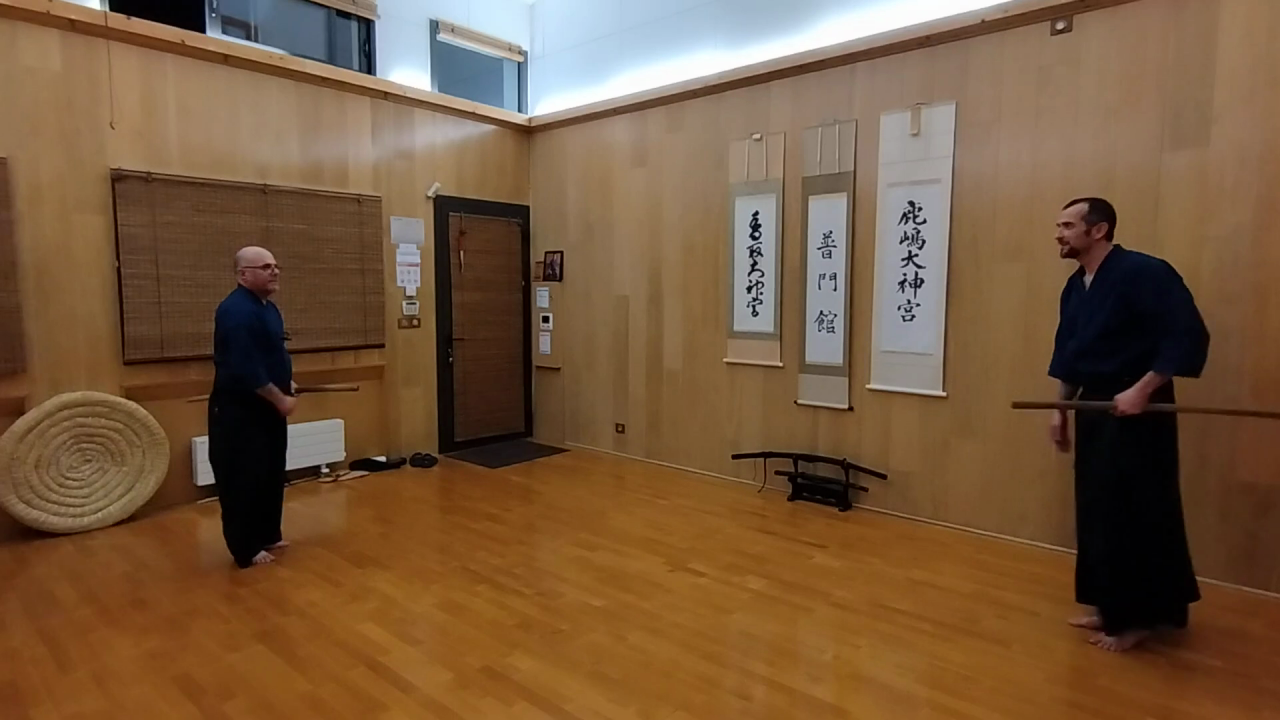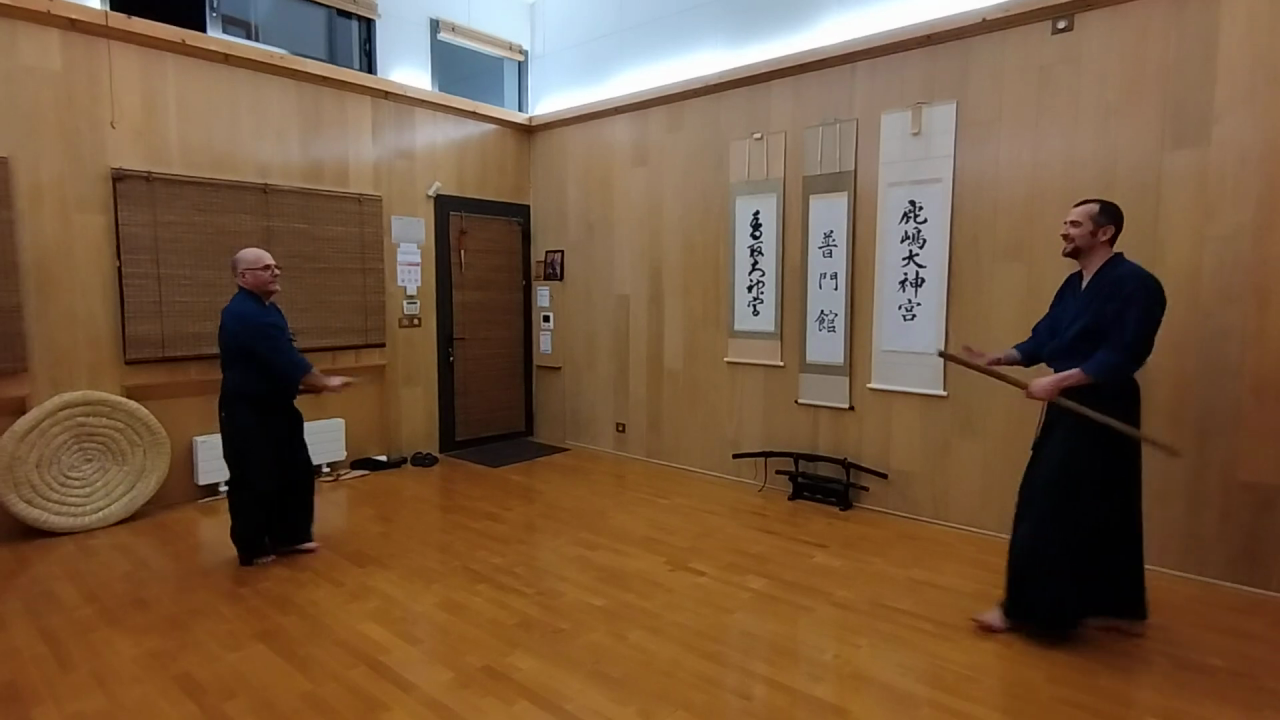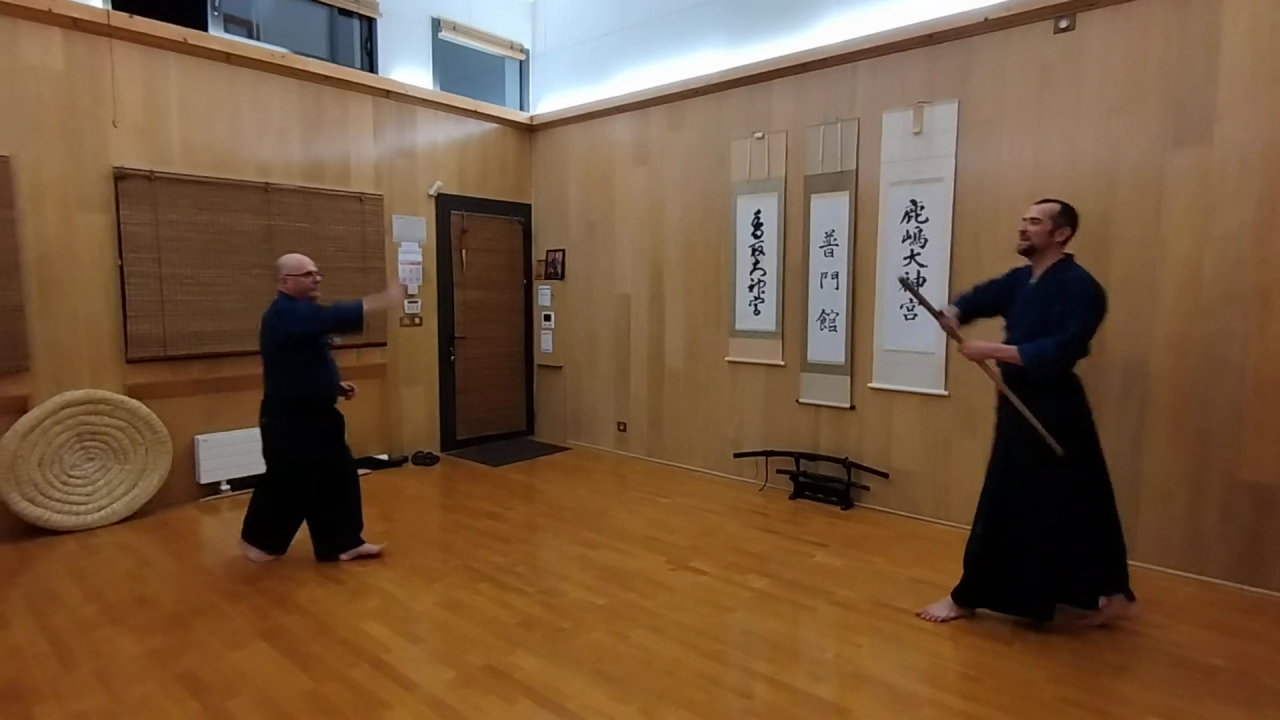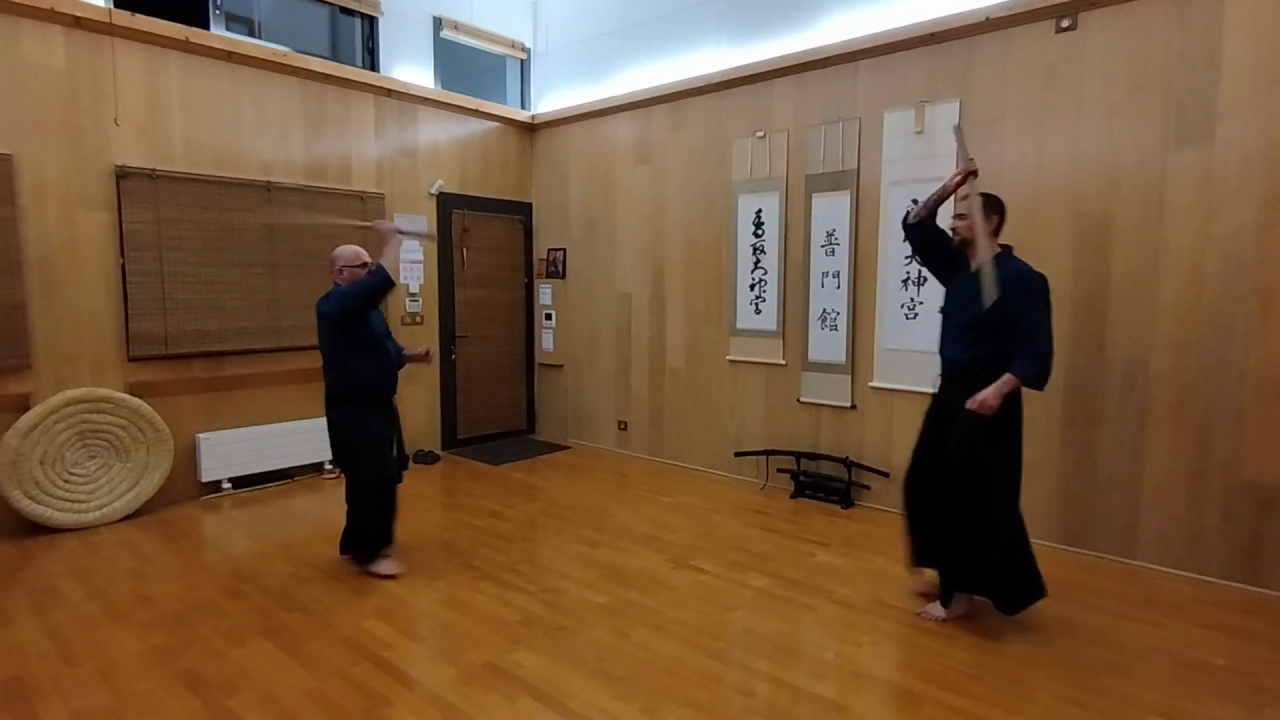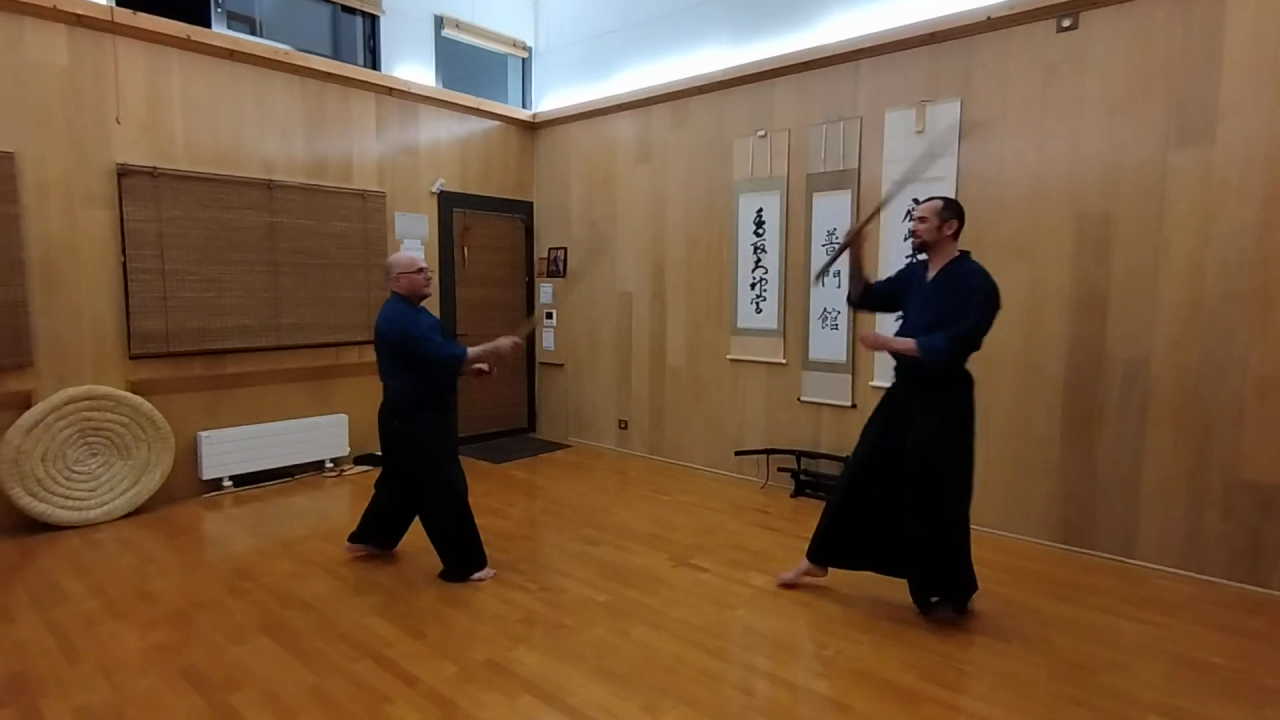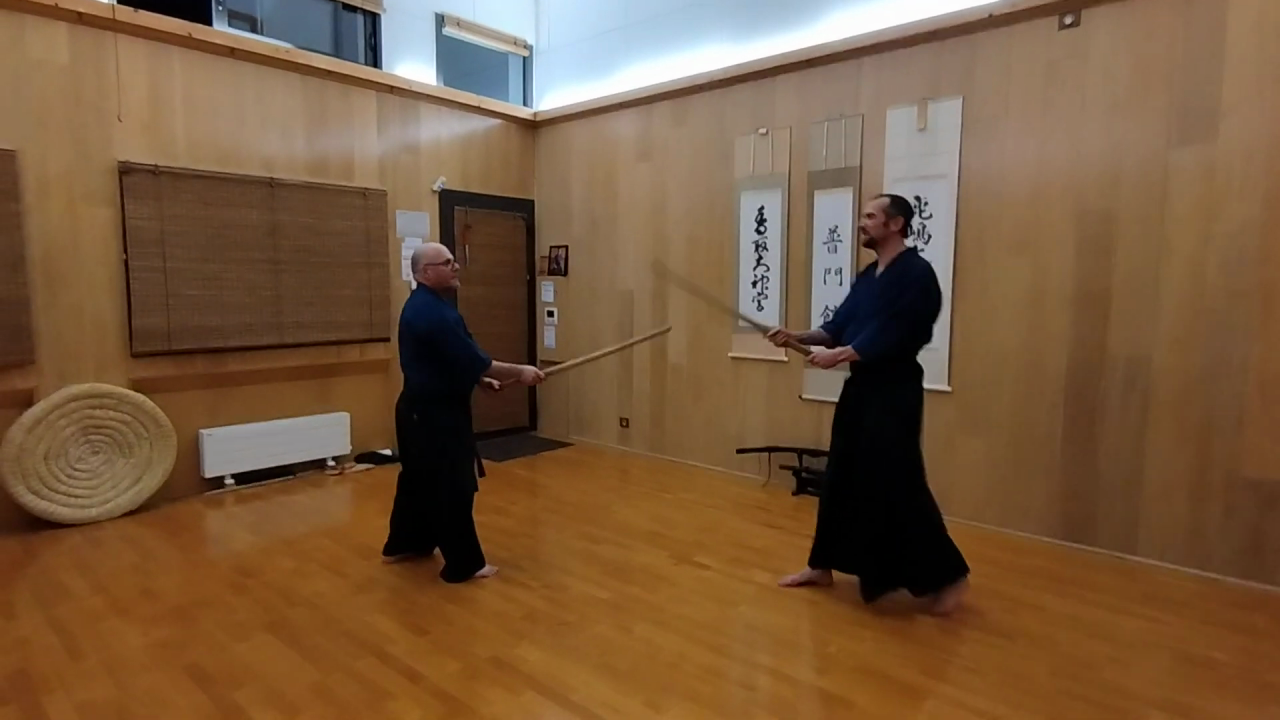
dt=0.4s
person 1, frame 1
left shoulder: (1145, 273)
right shoulder: (1075, 287)
left elbow: (1188, 338)
right elbow: (1068, 355)
left wrist: (1142, 389)
right wrist: (1061, 408)
left hip: (1137, 409)
right hip: (1096, 406)
left knee: (1130, 511)
right knee: (1097, 506)
left ankle: (1132, 618)
right ankle: (1110, 606)
person 1, frame 2
left shoulder: (1135, 284)
right shoulder: (1073, 285)
left elbow: (1122, 355)
right elbow: (1044, 340)
left wrist: (1057, 381)
right wrist: (997, 359)
left hip: (1102, 411)
right hip: (1068, 406)
left knee: (1056, 507)
right knee: (1099, 512)
left ankle: (1022, 609)
right ankle: (1118, 609)
person 1, frame 3
left shoulder: (1079, 287)
right shoulder: (1019, 280)
left elbow: (1059, 351)
right elbow: (978, 301)
left wrist: (992, 350)
right wrist: (954, 315)
left hip: (1051, 408)
right hip: (1021, 403)
left knee: (1006, 502)
right knee: (1070, 504)
left ankle: (968, 597)
right ankle: (1107, 595)
person 1, frame 4
left shoulder: (1021, 279)
right shoulder: (956, 265)
left elbow: (1036, 351)
right elbow: (916, 229)
left wrist: (1000, 389)
right wrist: (945, 191)
left hip: (986, 403)
right hip: (950, 395)
left knee: (977, 499)
right knee: (924, 484)
left ankle: (960, 591)
right ankle: (953, 582)
person 1, frame 5
left shoulder: (974, 282)
right shoulder: (914, 276)
left elbow: (953, 344)
right elbow: (864, 297)
left wrist: (889, 342)
right wrist: (855, 254)
left hip: (942, 402)
right hip: (903, 394)
left knee: (935, 497)
right knee: (861, 477)
left ankle: (951, 593)
right ankle: (818, 560)
person 1, frame 6
left shoulder: (916, 274)
right shoulder: (868, 276)
left elbow: (890, 335)
right elbow: (839, 327)
left wrist: (838, 355)
right wrist: (798, 336)
left hip: (894, 390)
right hip: (861, 387)
left knee: (897, 484)
right knee: (842, 478)
left ankle: (946, 577)
right ankle: (822, 565)
person 2, frame 1
left shoulder: (266, 307)
right shoulder: (237, 311)
right elbow: (244, 369)
left wrist: (283, 385)
right wrist: (280, 399)
left hip: (265, 406)
right hip: (238, 410)
left knee: (271, 474)
right knee: (243, 479)
left ankle: (266, 535)
right ankle: (246, 548)
person 2, frame 2
left shoulder: (267, 309)
right shoulder: (243, 314)
right elbow: (282, 359)
left wrist: (302, 381)
right wrist: (325, 383)
left hip: (276, 408)
right hip: (247, 413)
left knee: (298, 471)
right knee: (253, 482)
left ankle: (289, 537)
right ankle: (252, 549)
person 2, frame 3
left shoulder: (297, 314)
right shoulder: (287, 314)
right elbow: (340, 317)
left wrist: (333, 385)
right wrist: (385, 299)
left hip: (315, 413)
right hip: (289, 418)
left knee: (339, 475)
right knee: (285, 484)
left ankle: (344, 542)
right ankle: (257, 540)
person 2, frame 4
left shoulder: (365, 308)
right shoulder: (336, 304)
left elbow: (383, 350)
right elbow: (380, 283)
left wrist: (410, 356)
right wrist: (390, 241)
left hip: (376, 404)
right hip: (353, 409)
left knee: (377, 478)
right knee: (377, 479)
left ankle: (360, 545)
right ankle: (369, 552)
person 2, frame 5
left shoulder: (411, 314)
right shoulder: (400, 319)
left elbow: (438, 358)
right elbow: (445, 357)
left wrist: (472, 365)
right wrist: (492, 348)
left hip: (412, 415)
right hip: (415, 419)
left knee: (402, 482)
right knee: (446, 489)
left ankle: (369, 538)
right ankle: (465, 565)
person 2, frame 6
left shoulder: (424, 305)
right shoulder: (431, 312)
right elbow: (468, 359)
left wrist: (480, 379)
right wrist: (518, 372)
left hip: (423, 408)
right hip: (434, 413)
left knee: (419, 480)
right knee: (452, 487)
left ankle: (403, 544)
right ankle: (463, 564)
